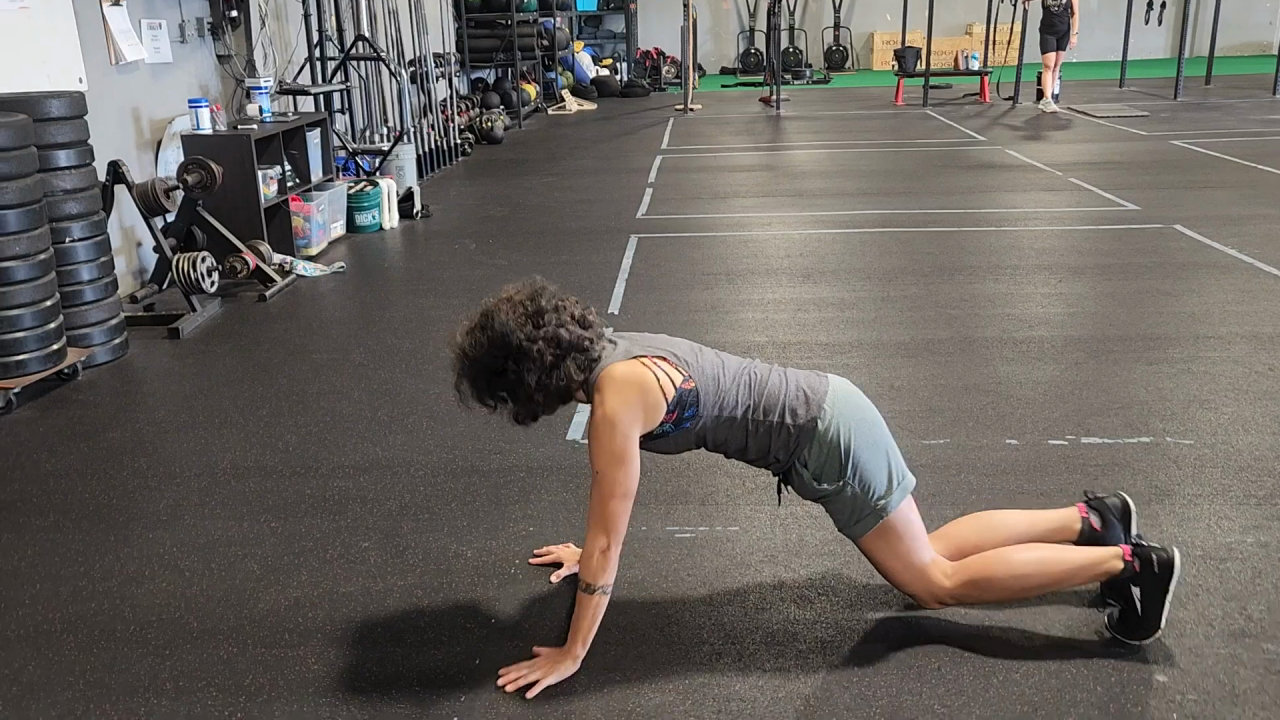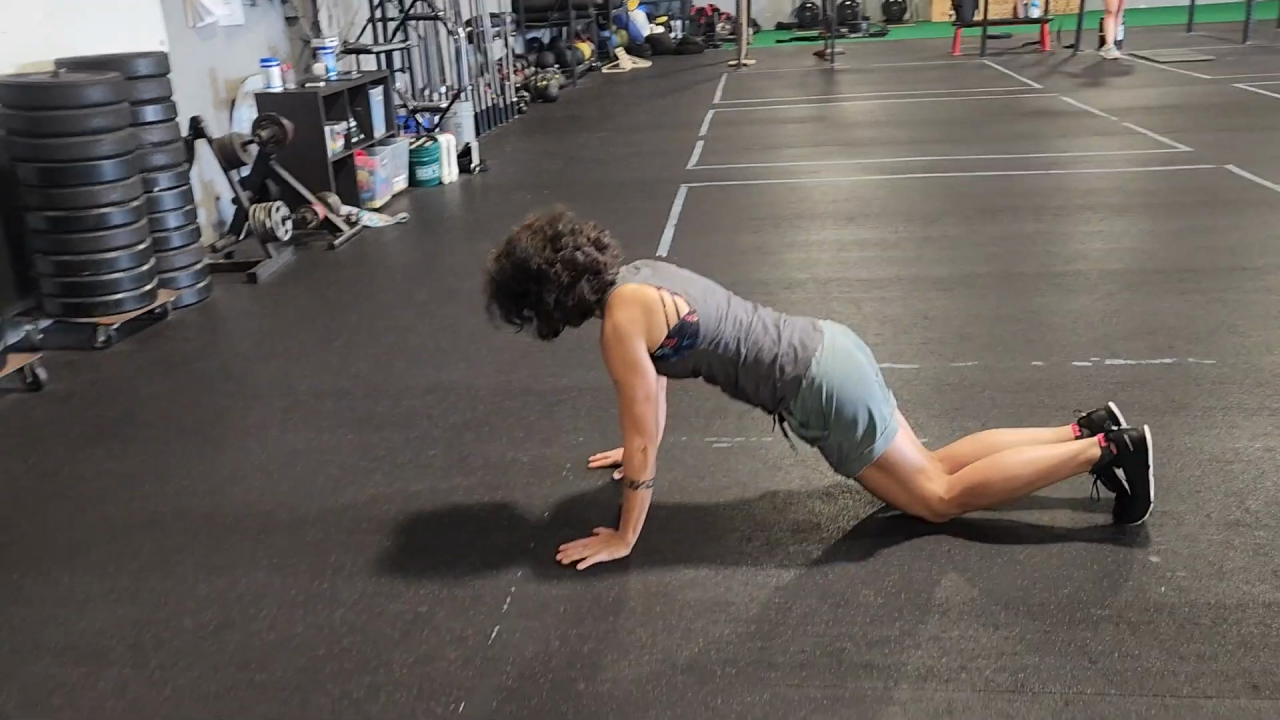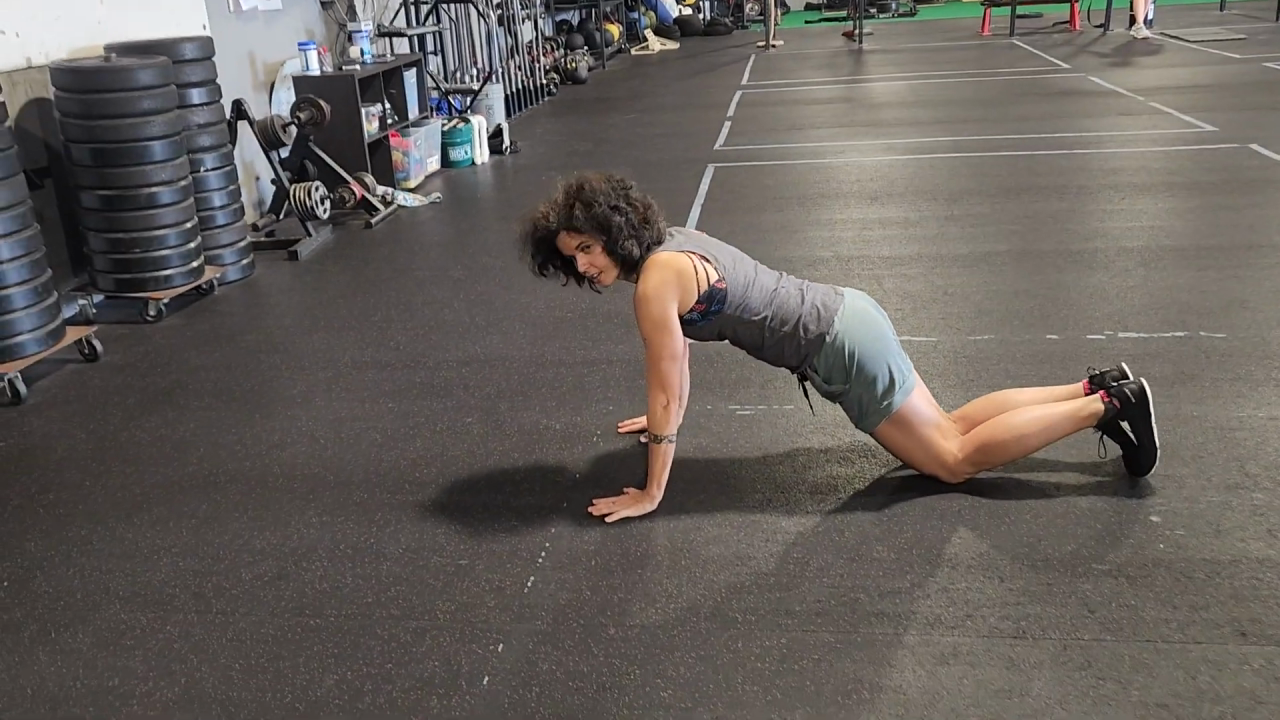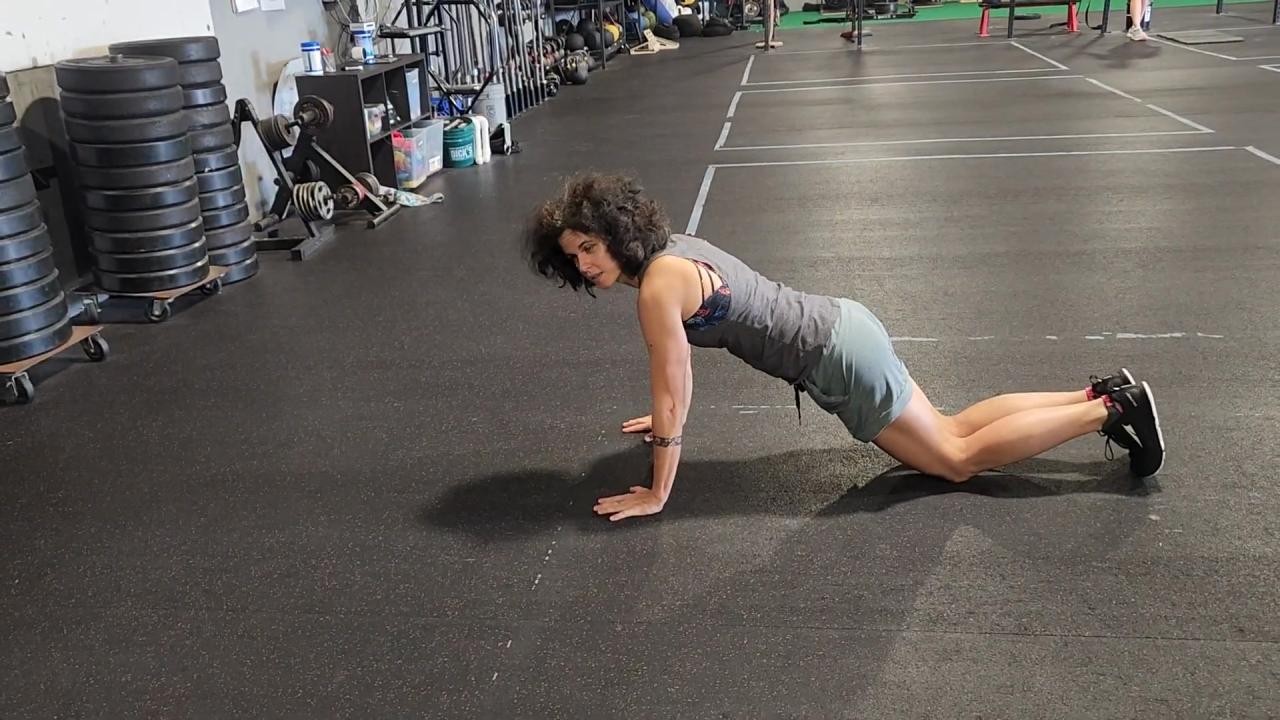
dt=0.7s
person 1, frame 1
left shoulder: (615, 396)
right shoulder: (604, 350)
left elbow: (608, 540)
right elbow: (614, 487)
left wrist: (570, 655)
right wrist: (589, 547)
left hip: (827, 437)
right hip: (823, 405)
left knee: (938, 584)
right knee: (938, 550)
left ankle: (1127, 562)
right ankle: (1093, 520)
person 1, frame 2
left shoulder: (620, 316)
right shoulder: (634, 276)
left elbow: (643, 437)
right elbow: (660, 373)
left wrist: (624, 538)
right wrist: (639, 455)
left hip: (822, 386)
right hip: (826, 348)
left knee: (940, 498)
right knee: (927, 466)
left ankle: (1107, 448)
right ankle: (1086, 430)
person 1, frame 3
left shoulder: (655, 280)
right shoulder: (668, 243)
left elbow: (665, 396)
right elbow: (679, 354)
left wrist: (651, 496)
right wrist: (666, 416)
left hip: (841, 347)
right hip: (845, 316)
left knee: (955, 459)
right knee: (947, 428)
left ankle: (1106, 406)
right ankle: (1097, 389)
person 1, frame 4
left shoulder: (658, 285)
right shoulder: (670, 247)
left elbow: (671, 401)
right elbow: (687, 349)
left wrist: (656, 496)
right wrist: (668, 417)
left hip: (838, 358)
right hip: (840, 325)
left knee: (958, 460)
right knee: (949, 431)
left ankle: (1109, 411)
right ankle: (1100, 394)
